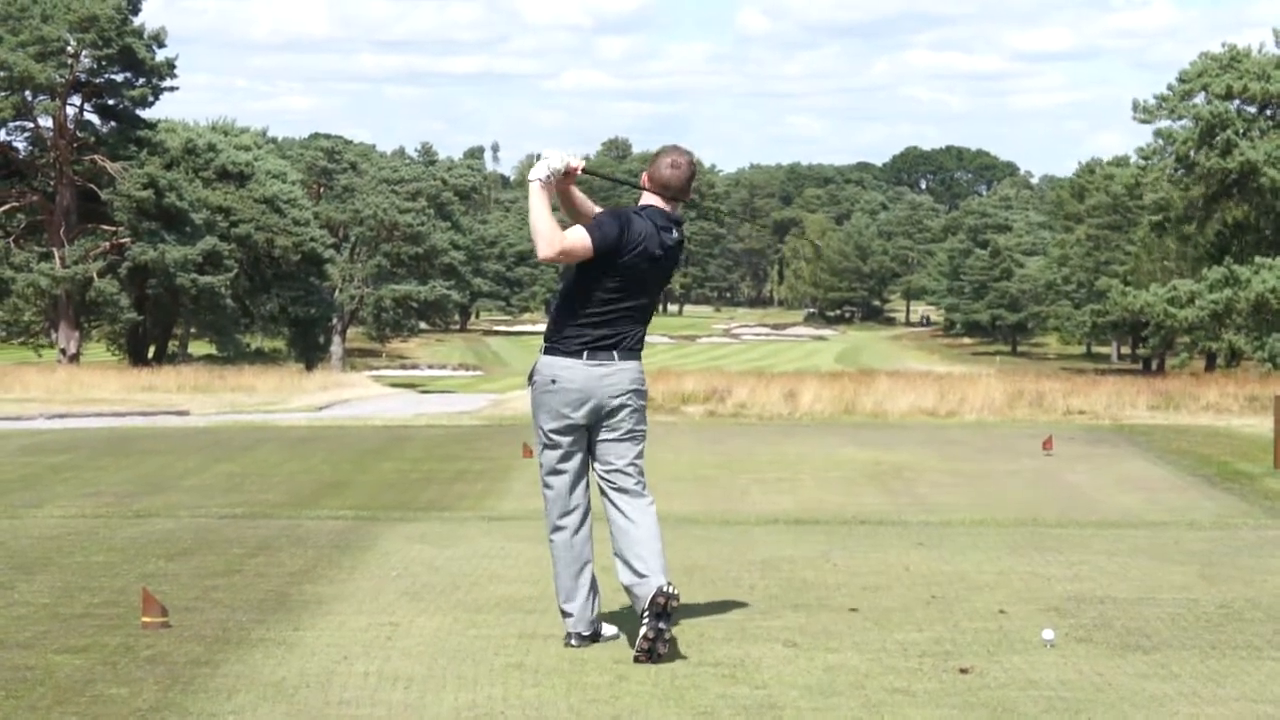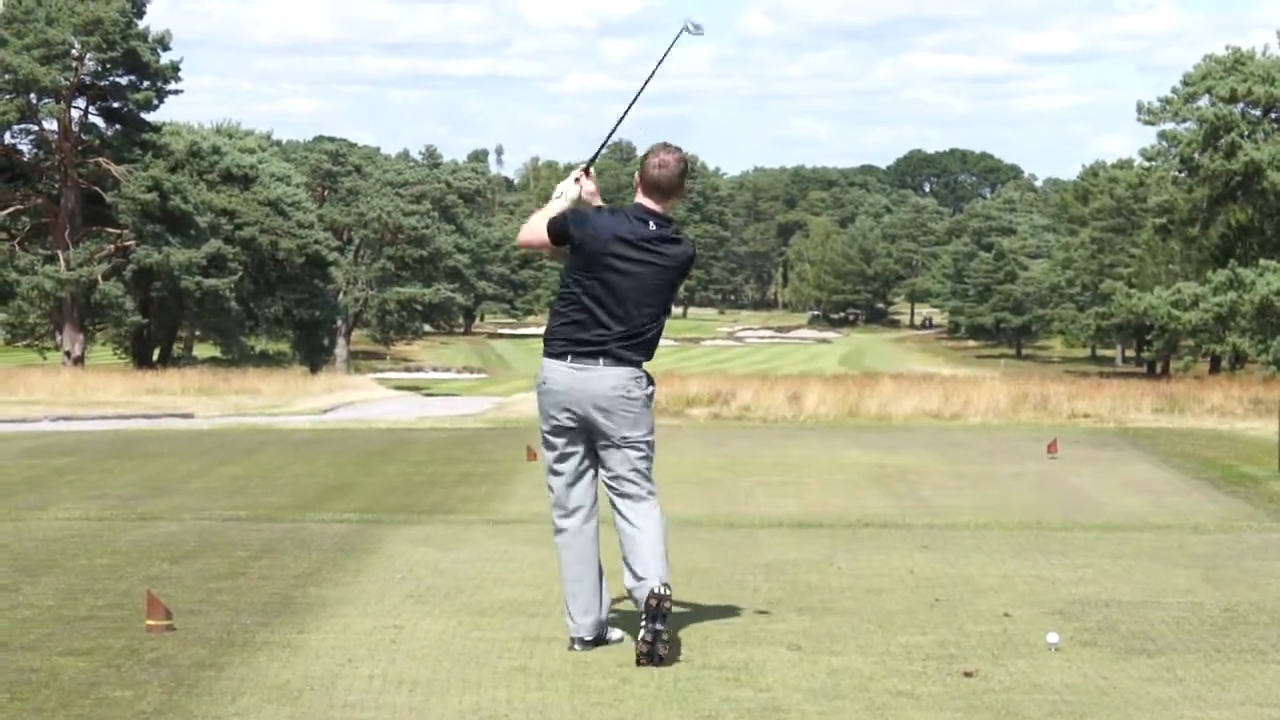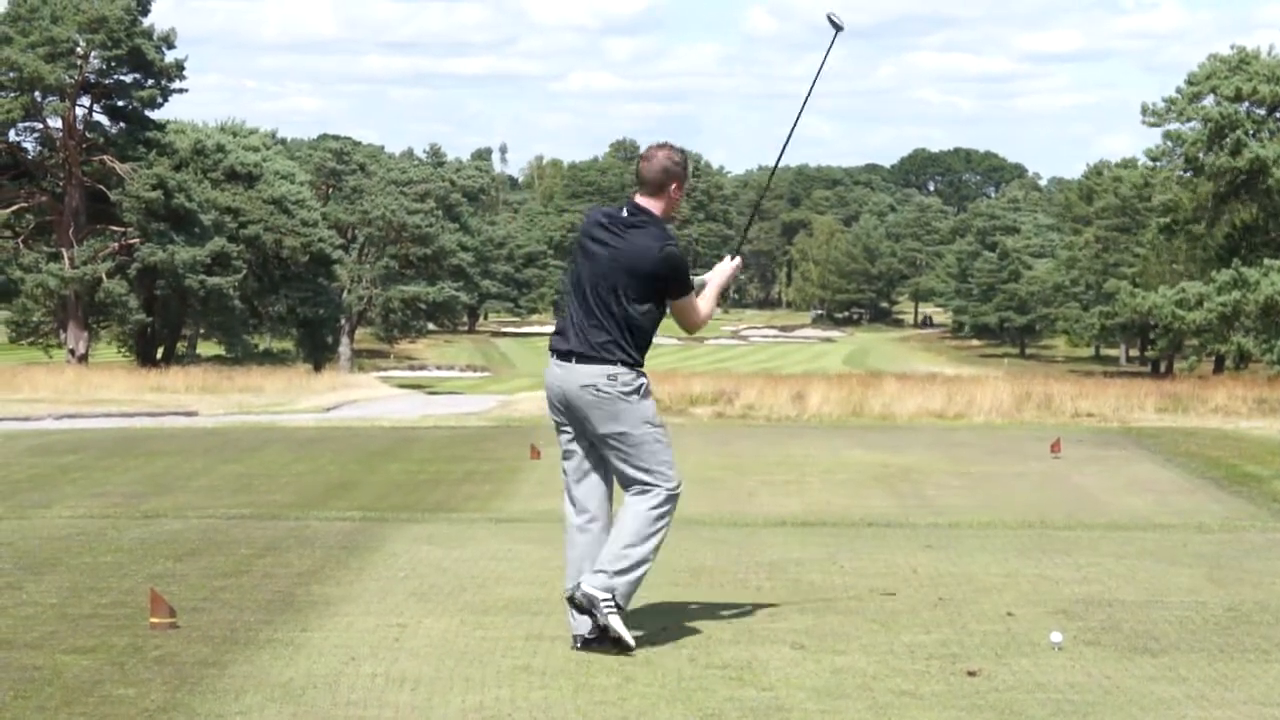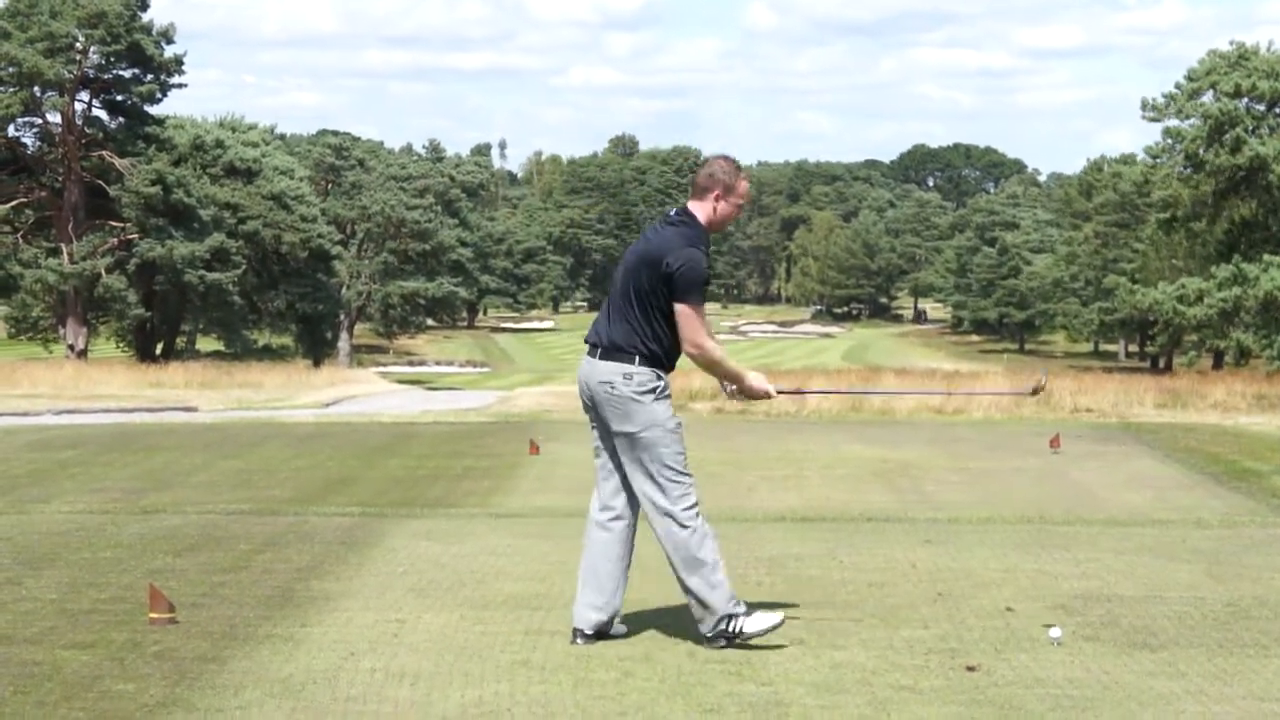
dt=0.4s
person 1, frame 1
left shoulder: (624, 224)
right shoulder: (670, 240)
left elbow: (550, 249)
right elbow: (598, 225)
left wrist: (540, 182)
right wrist: (567, 187)
left hip: (564, 373)
right hip: (622, 375)
left knee: (565, 502)
right knee: (628, 491)
left ankle: (580, 621)
right ankle: (653, 591)
person 1, frame 2
left shoulder: (590, 224)
right shoulder: (682, 251)
left elbow: (527, 235)
left wrist: (566, 196)
right wrist: (592, 201)
left hip: (561, 376)
right hip: (622, 382)
left knee: (571, 506)
right knee: (635, 496)
left ankle: (585, 624)
right ankle: (652, 591)
person 1, frame 3
left shoulder: (594, 222)
right shoulder: (663, 251)
right elbow: (692, 322)
left wrist: (698, 280)
right wrist: (720, 279)
left hip: (562, 373)
right hip: (609, 380)
left knee: (584, 500)
right knee: (656, 485)
left ankle: (586, 621)
right ankle: (600, 585)
person 1, frame 4
left shoulder: (664, 231)
right shoulder: (687, 254)
right elbow: (695, 345)
left wrist: (730, 374)
right wrist: (743, 380)
left hip: (601, 371)
right hip: (632, 379)
left knee: (614, 499)
right knee: (674, 501)
left ankle: (592, 617)
right ankle: (720, 615)
